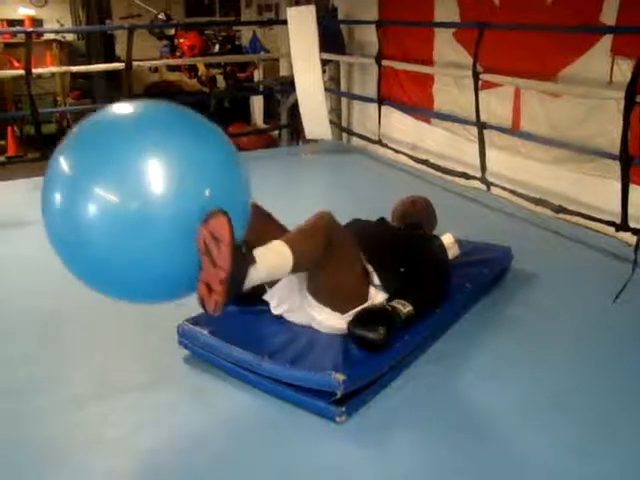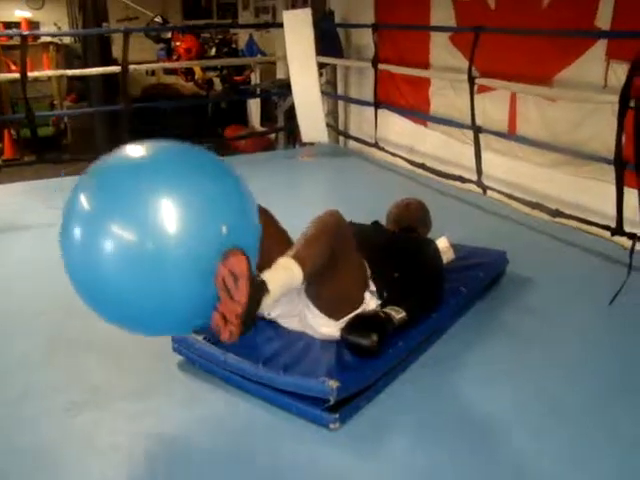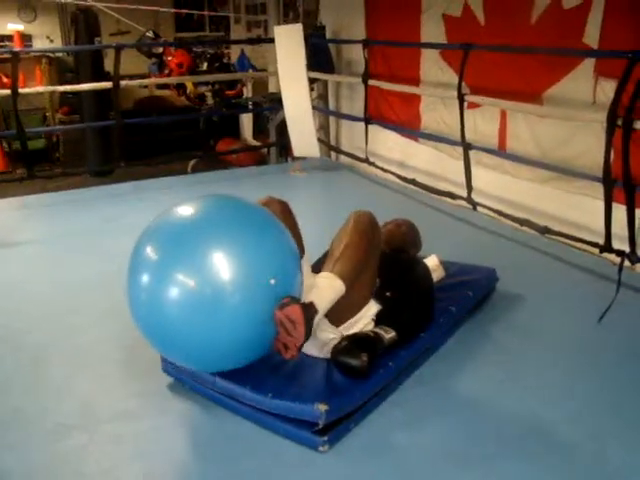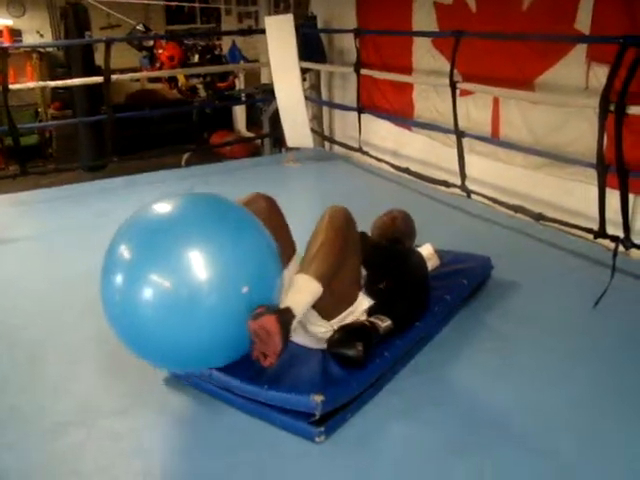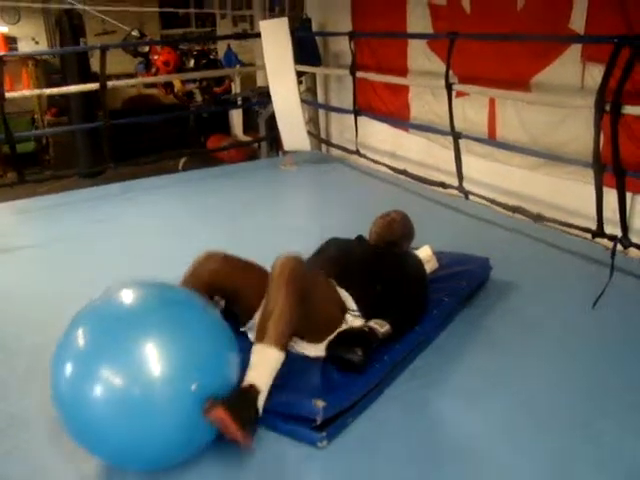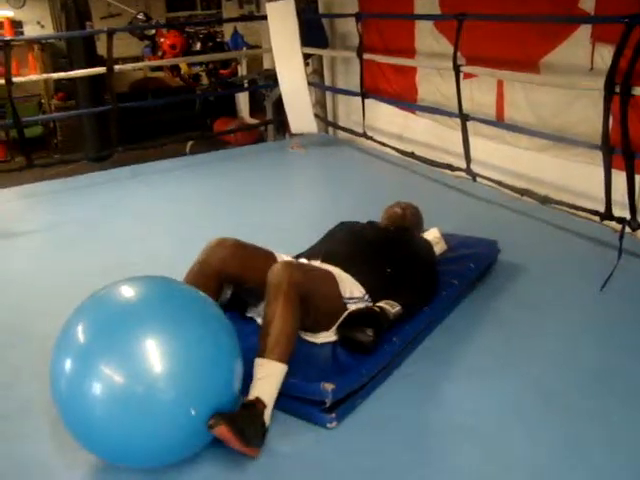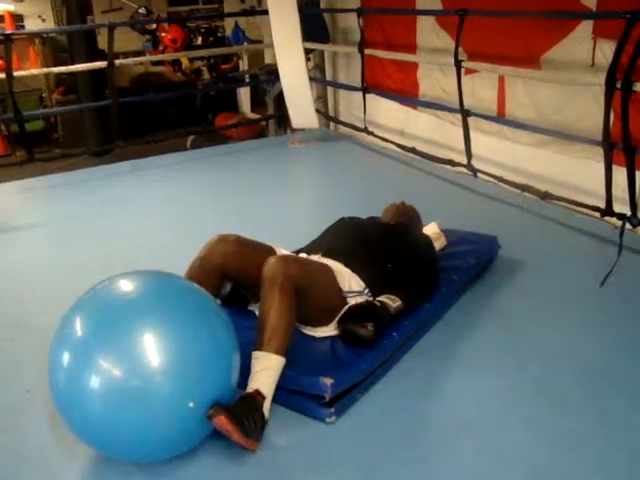
dt=0.4s
person 1, frame 1
left shoulder: (427, 245)
right shoulder: (362, 225)
left elbow: (434, 291)
left wrist: (393, 313)
left hip: (345, 304)
right hip: (297, 286)
left knee: (323, 223)
right knee: (249, 214)
left ankle: (244, 270)
person 1, frame 2
left shoulder: (422, 249)
right shoulder: (358, 229)
left elbow: (428, 295)
left wrist: (387, 319)
left hip: (342, 309)
right hip: (296, 294)
left knee: (331, 222)
left ankle: (254, 295)
person 1, frame 3
left shoulder: (413, 268)
right shoulder: (348, 248)
left elbow: (420, 313)
left wrist: (377, 338)
left hip: (341, 324)
left knee: (362, 222)
right knee: (273, 208)
left ankle: (307, 315)
person 1, frame 4
left shoulder: (408, 259)
right shoulder: (356, 239)
left elbow: (414, 305)
left wrist: (371, 328)
left hip: (338, 313)
left knee: (337, 217)
right knee: (259, 204)
left ankle: (285, 318)
person 1, frame 5
left shoulder: (405, 263)
right shoulder: (339, 244)
left elbow: (410, 309)
left wrist: (372, 332)
right wrist: (230, 301)
left hip: (338, 320)
left knee: (288, 268)
right knee: (212, 265)
left ankle: (248, 401)
person 1, frame 6
left shoulder: (416, 248)
right shoulder: (349, 227)
left elbow: (421, 289)
left wrist: (382, 313)
right wrist: (240, 286)
left hip: (347, 290)
left knee: (285, 275)
right knee: (222, 251)
left ankle: (257, 413)
person 1, frame 7
left shoulder: (415, 243)
right shoulder: (349, 223)
left elbow: (422, 283)
left wrist: (383, 308)
right wrist: (246, 278)
left hip: (346, 281)
left knee: (281, 268)
right knee: (223, 247)
left ankle: (256, 405)
